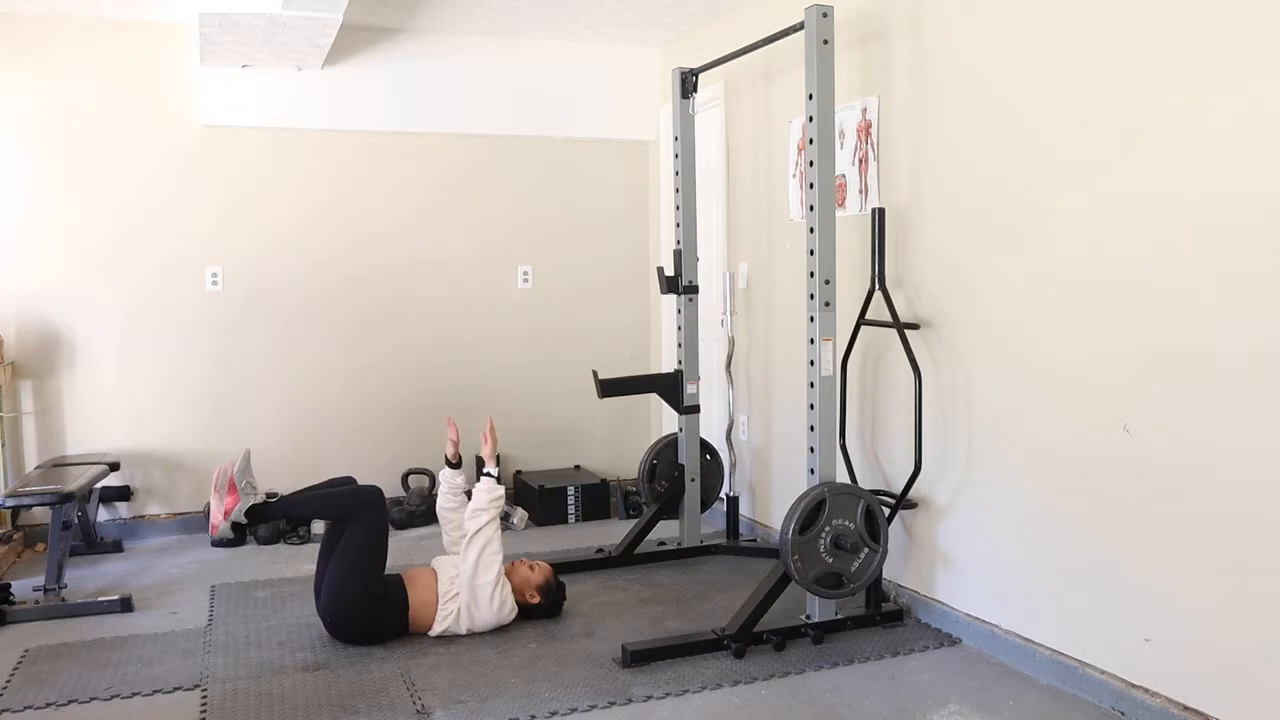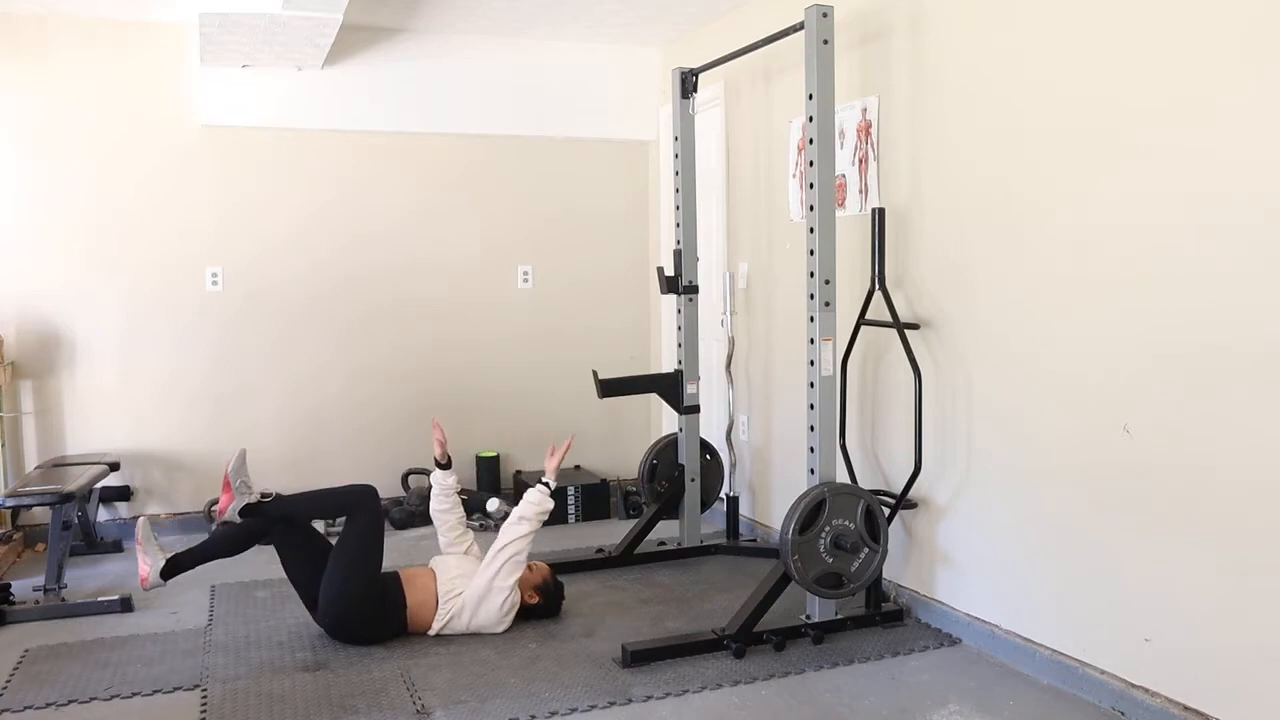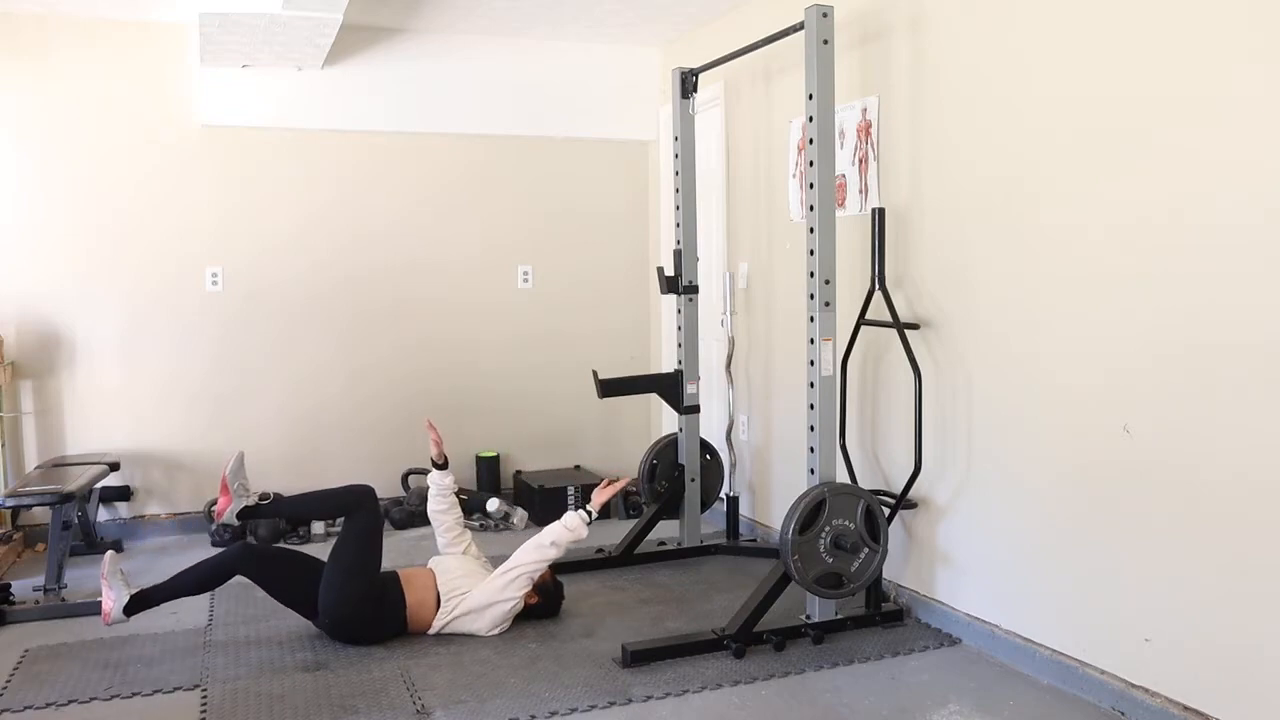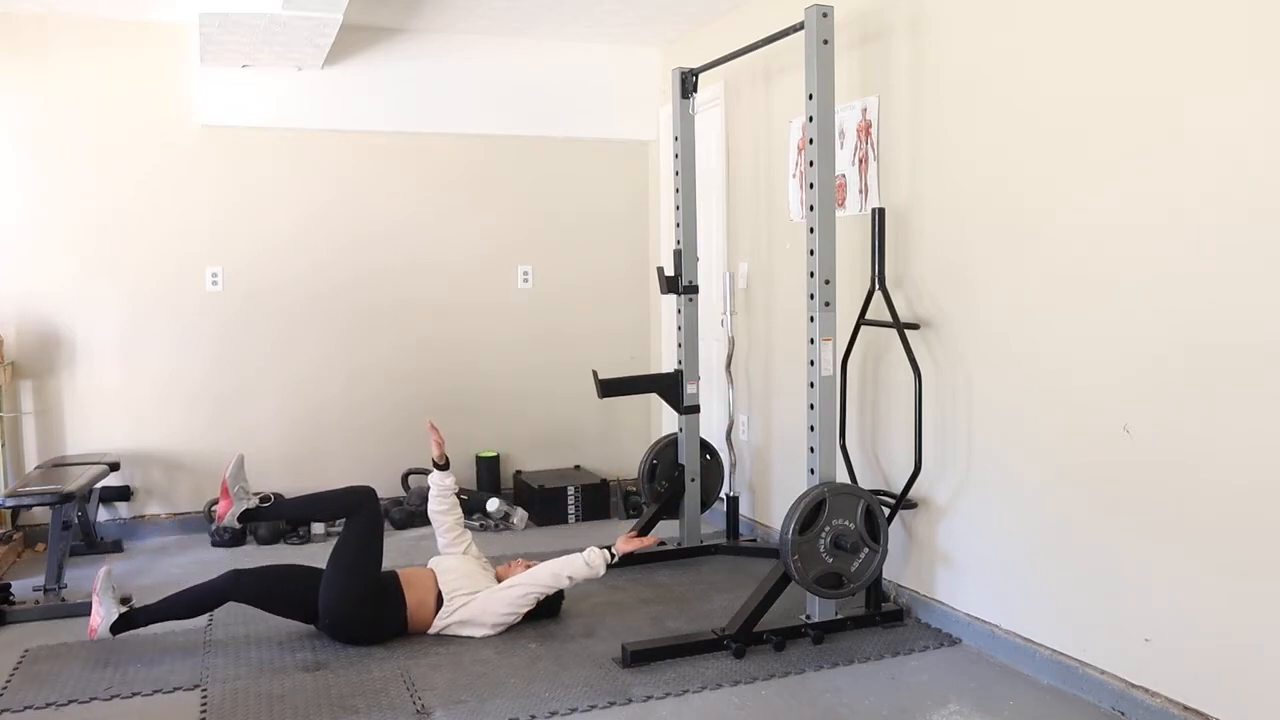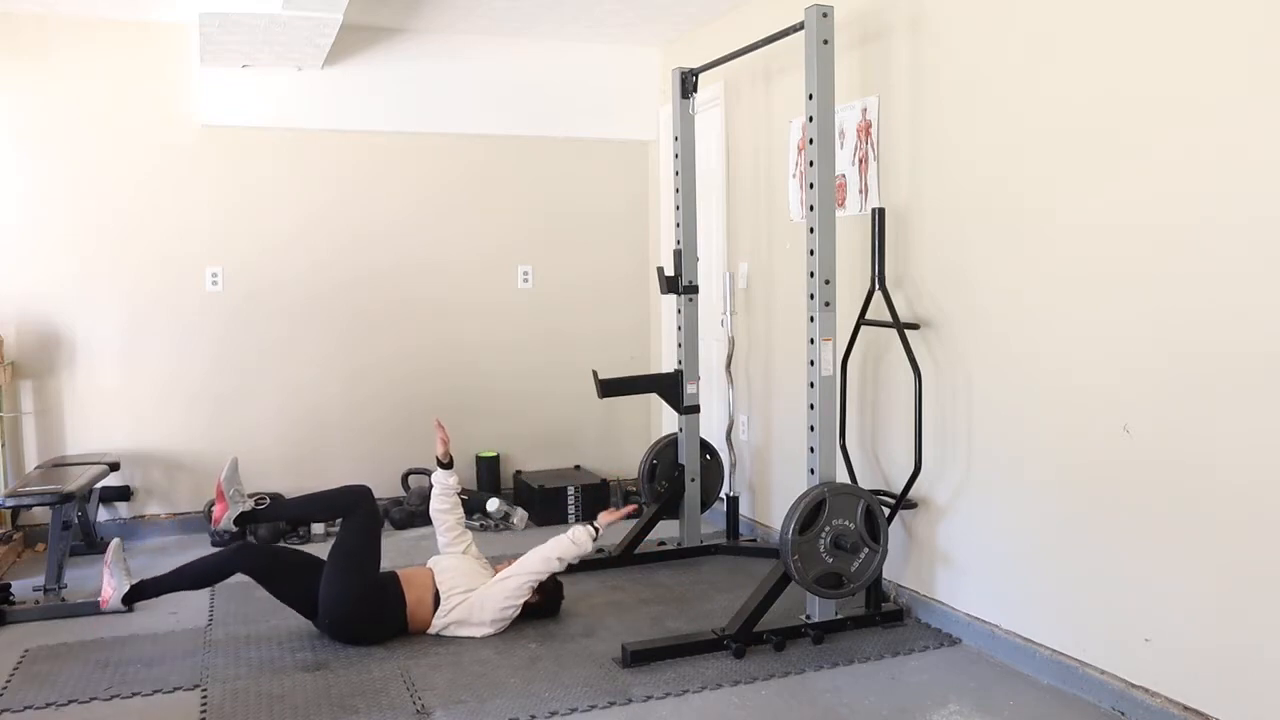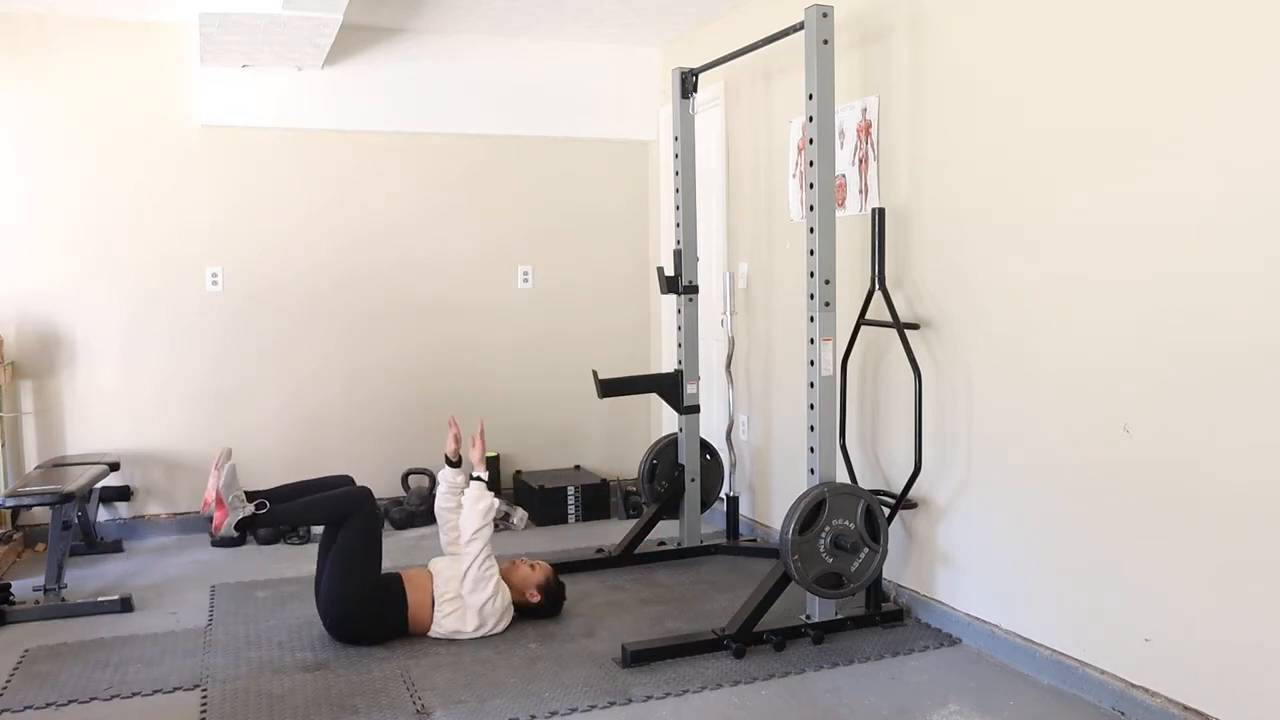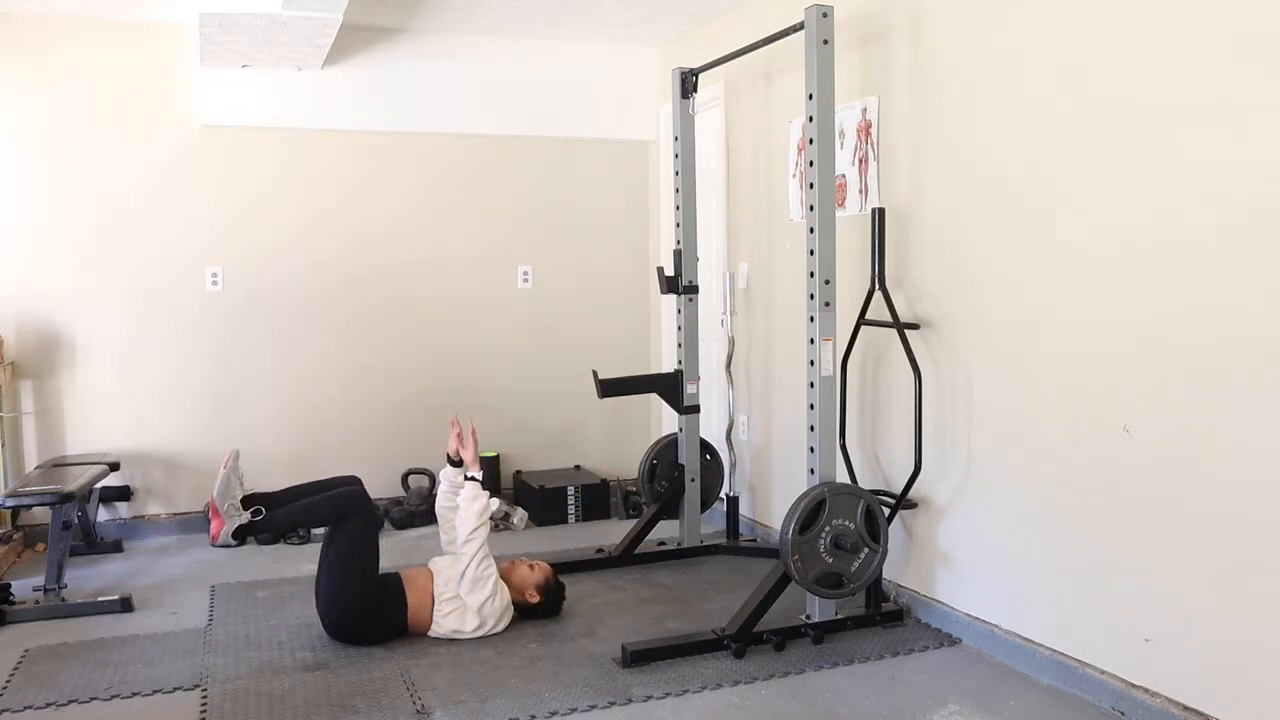
dt=0.7s
person 1, frame 1
left shoulder: (496, 604)
right shoulder: (479, 575)
left elbow: (480, 530)
right elbow: (458, 528)
left wrist: (490, 468)
right wrist: (454, 463)
left hip: (354, 614)
right hip: (348, 603)
left knee: (369, 498)
right knee: (349, 488)
left ankle: (251, 508)
right ankle: (237, 517)
person 1, frame 2
left shoulder: (500, 605)
right shoulder: (478, 572)
left elbow: (517, 535)
right elbow: (453, 526)
left wrist: (547, 484)
right wrist: (443, 464)
left hip: (356, 615)
right hip: (345, 604)
left knee: (365, 497)
right knee: (273, 521)
left ankle: (247, 505)
right ankle: (164, 569)
person 1, frame 3
left shoulder: (500, 604)
right shoulder: (480, 571)
left elbow: (541, 548)
right elbow: (448, 525)
left wrist: (588, 511)
right wrist: (441, 465)
left hip: (358, 614)
right hip: (349, 604)
left knee: (363, 498)
right knee: (244, 555)
left ankle: (250, 505)
right ankle: (131, 603)
person 1, frame 4
left shoulder: (502, 606)
right shoulder: (478, 568)
left elbow: (558, 572)
right elbow: (447, 521)
left wrist: (609, 553)
right wrist: (441, 465)
left hip: (359, 615)
right hip: (349, 604)
left knee: (364, 499)
right knee: (235, 581)
left ankle: (248, 509)
right ankle: (119, 620)
person 1, frame 5
left shoulder: (498, 606)
right shoulder: (475, 567)
left elbow: (542, 560)
right elbow: (448, 523)
left wrist: (592, 530)
right wrist: (445, 464)
left hip: (358, 614)
right hip: (349, 603)
left knee: (361, 498)
right knee: (246, 554)
left ankle: (245, 511)
right ankle: (130, 593)
person 1, frame 6
left shoulder: (494, 605)
right shoulder: (482, 578)
left elbow: (476, 540)
right elbow: (456, 532)
left wrist: (479, 472)
right wrist: (453, 463)
left hip: (355, 614)
right hip: (351, 602)
left knee: (360, 500)
right knee: (344, 486)
left ankle: (243, 519)
right ankle: (244, 504)
person 1, frame 7
left shoulder: (493, 605)
right shoulder: (483, 580)
left elbow: (473, 540)
right elbow: (453, 528)
left wrist: (473, 471)
right wrist: (454, 462)
left hip: (354, 615)
right hip: (350, 602)
left knee: (356, 501)
right knee: (350, 487)
left ankle: (241, 525)
right ankle: (246, 504)
